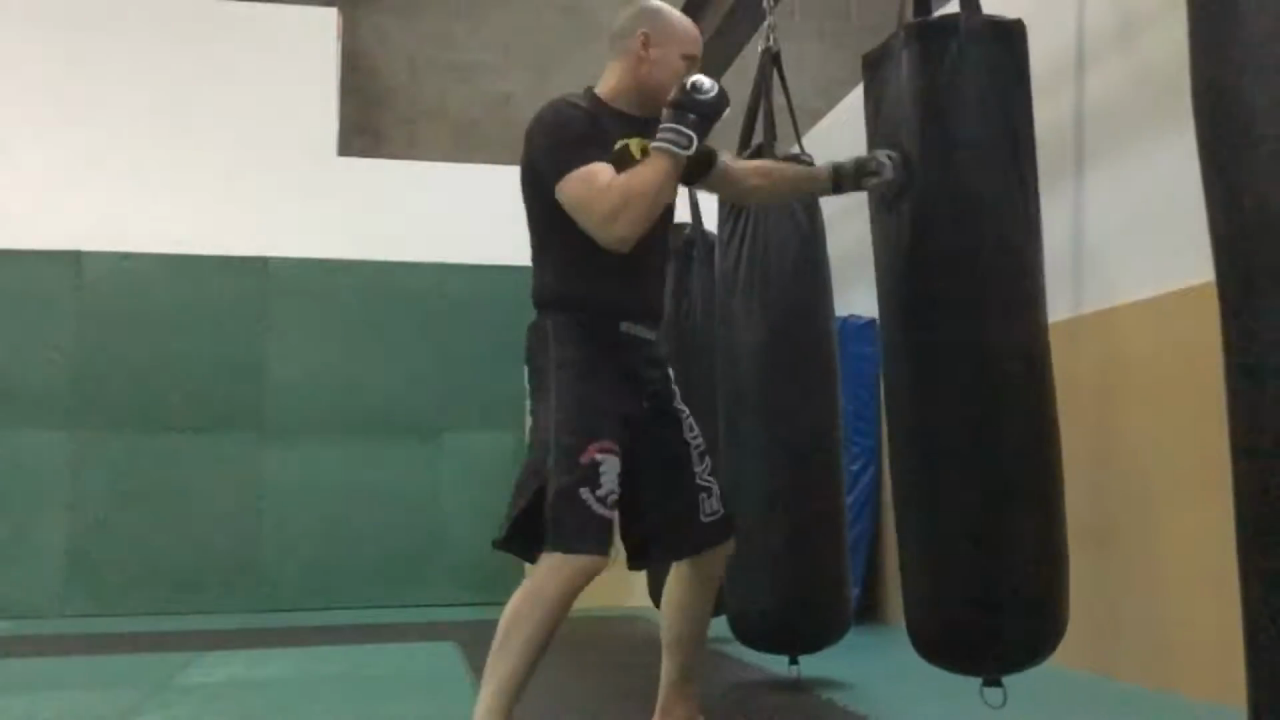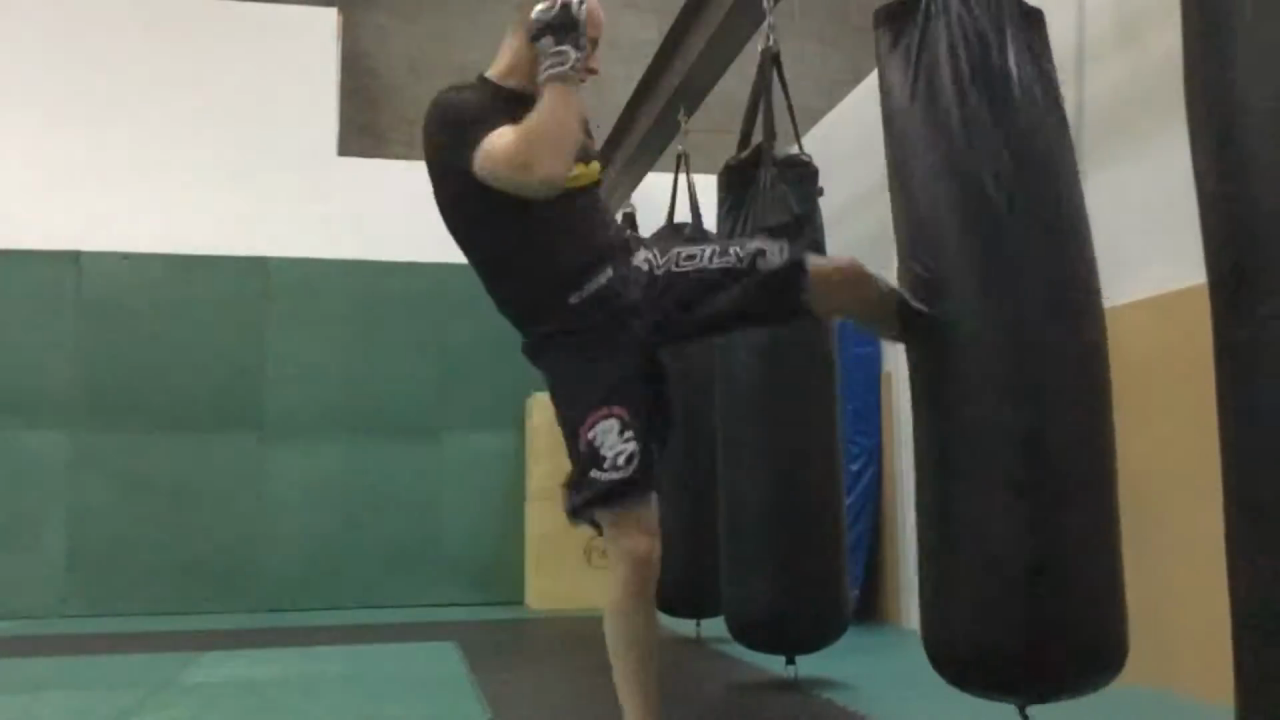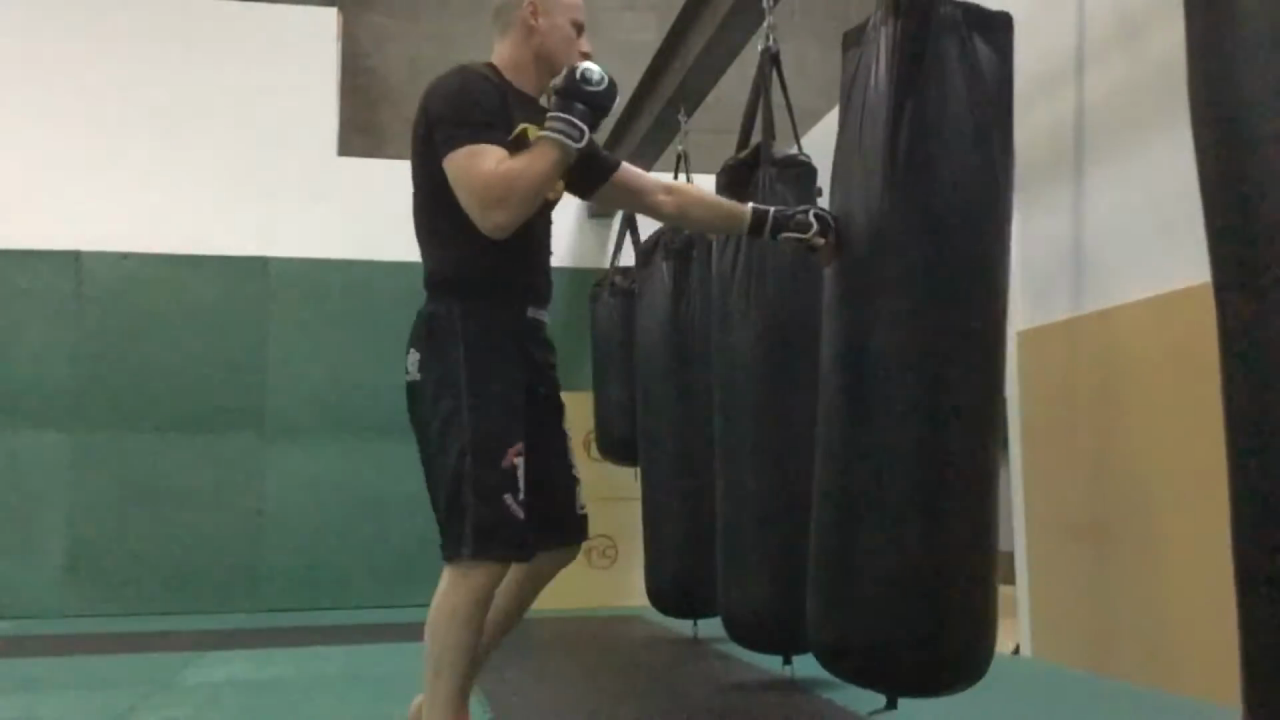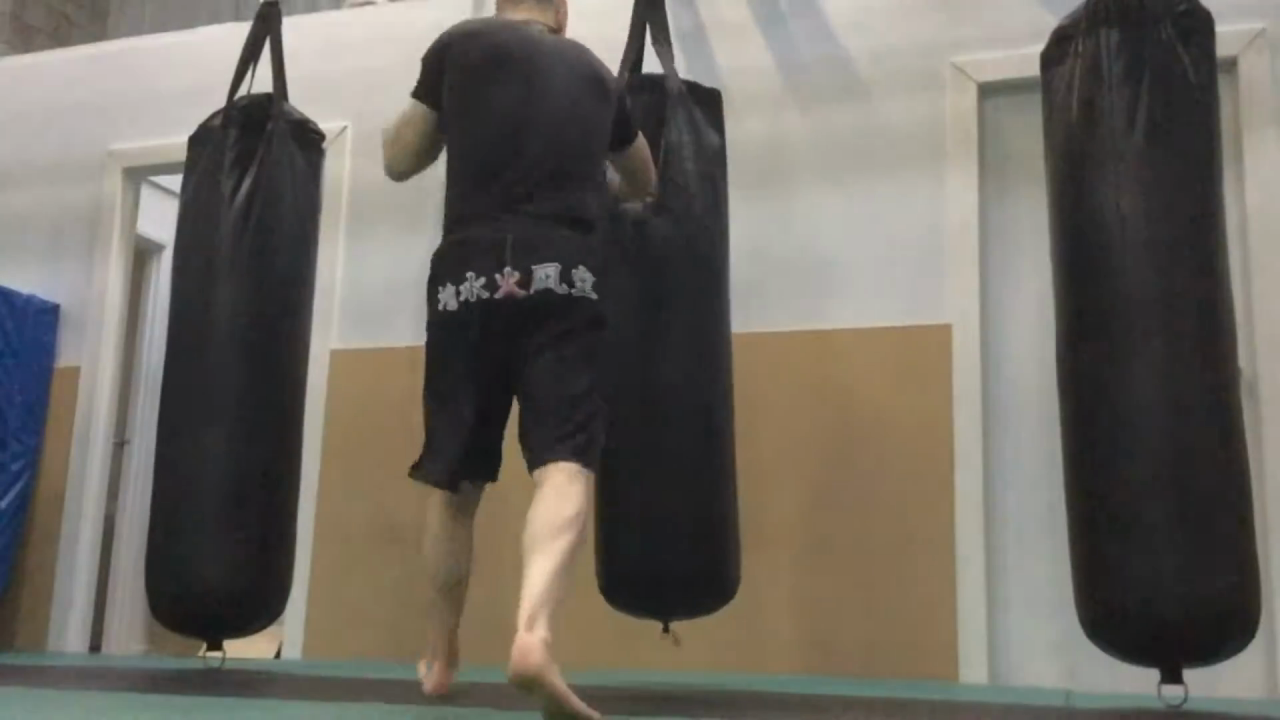
dt=1s
person 1, frame 1
left shoulder: (656, 130)
right shoulder: (566, 124)
left elbow: (738, 179)
right elbow: (616, 225)
left wrist: (839, 176)
right wrist: (680, 134)
left hip: (640, 359)
right hip: (582, 356)
left knee: (706, 545)
right knee: (573, 558)
person 1, frame 2
left shoulder: (570, 118)
right shoulder: (458, 113)
right elbow: (539, 172)
right wrist: (563, 65)
left hip: (641, 286)
right hip: (580, 345)
left knee: (833, 279)
right knee: (636, 550)
person 1, frame 3
left shoulder: (545, 122)
right shoulder: (463, 94)
left elbow: (662, 198)
right elbow: (494, 209)
left wrist: (773, 222)
right wrist: (571, 125)
left hip: (518, 343)
right hip: (467, 344)
left knee: (554, 541)
right knee: (483, 553)
person 1, frame 4
right shoulder: (594, 72)
left elbow: (397, 163)
right elbow: (643, 186)
left hip: (467, 276)
right hip: (563, 275)
left knee: (456, 481)
right knee: (564, 466)
left ankle: (440, 660)
right ankle: (532, 633)
